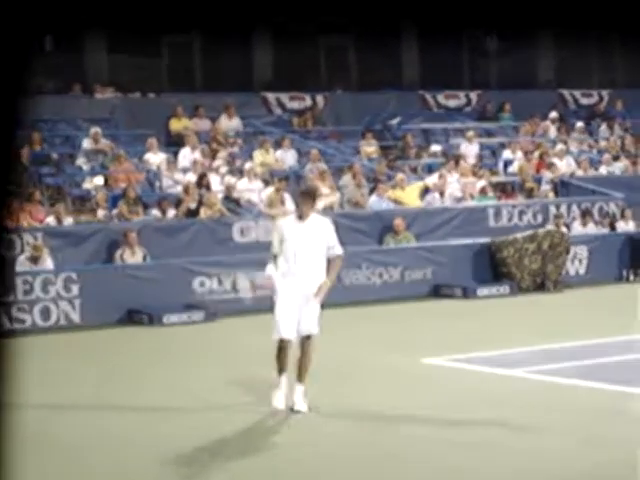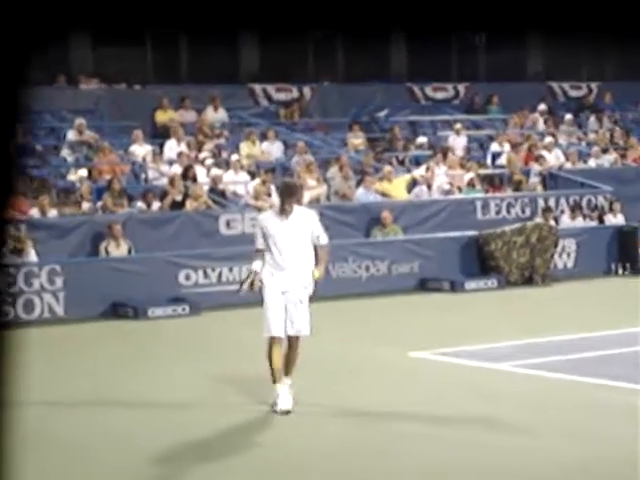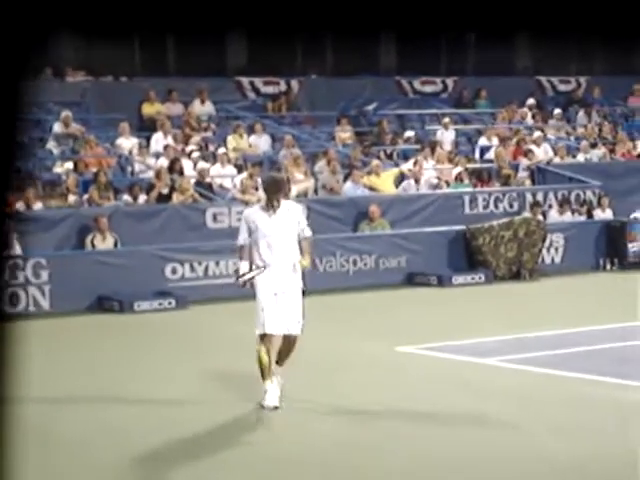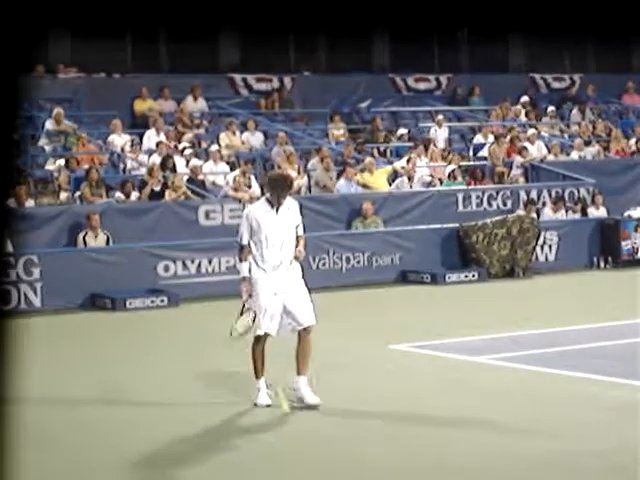
dt=0.2s
person 1, frame 1
left shoulder: (324, 225)
right shoulder: (282, 225)
left elbow: (336, 256)
right elbow: (277, 255)
left wrist: (328, 282)
right wrist: (270, 274)
left hip: (312, 292)
right hip: (286, 290)
left knee: (306, 339)
right knee: (284, 340)
left ankle: (299, 391)
right ankle: (281, 382)
person 1, frame 2
left shoulder: (309, 217)
right shoulder: (265, 220)
left elbow: (321, 242)
left wrist: (321, 266)
right wrist: (256, 271)
left hip: (299, 285)
right hip: (273, 285)
left knee: (294, 337)
right knee: (276, 337)
left ankle: (286, 384)
right ankle: (280, 391)
person 1, frame 3
left shoulder: (295, 210)
right shoulder: (250, 215)
left elbow: (304, 235)
right elbow: (244, 246)
left wrist: (306, 256)
right wrist: (244, 269)
left hip: (290, 281)
right hip: (264, 282)
left knee: (292, 334)
right knee: (267, 333)
left ankle: (276, 369)
right ankle: (269, 387)
person 1, frame 4
left shoulder: (293, 207)
right shoulder: (252, 213)
right elbow: (244, 247)
left wrist: (300, 247)
right wrist: (245, 278)
left hip: (292, 278)
right hip: (264, 282)
left knee: (306, 327)
right knee: (262, 334)
left ankle: (301, 385)
right ankle: (261, 387)
